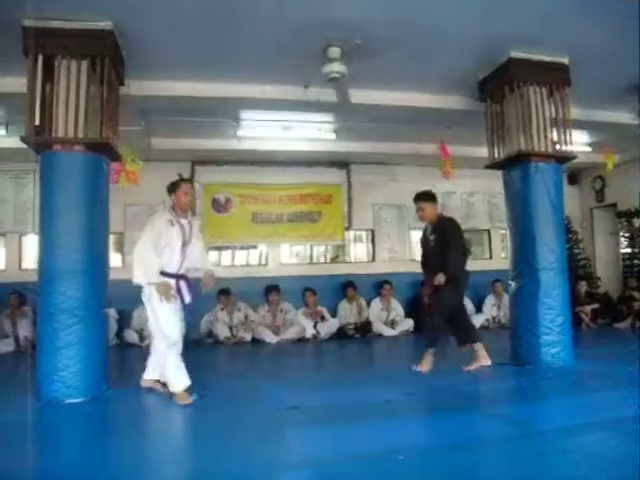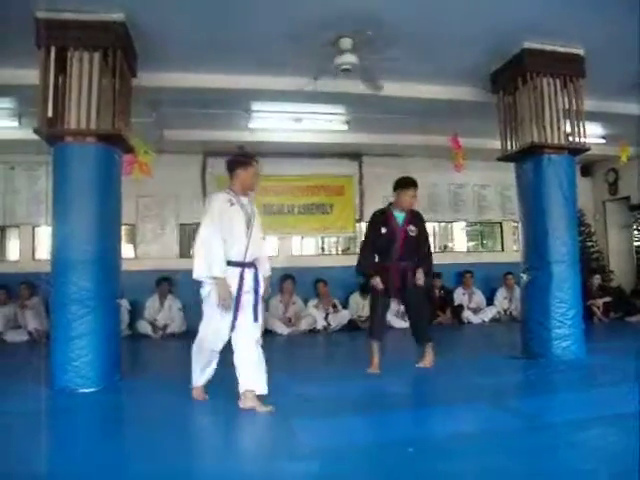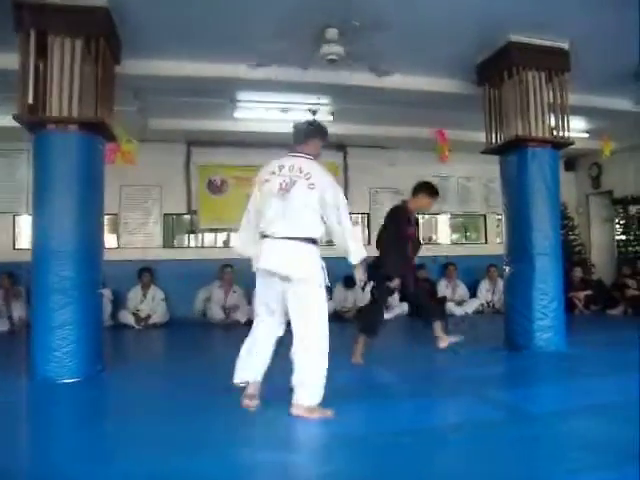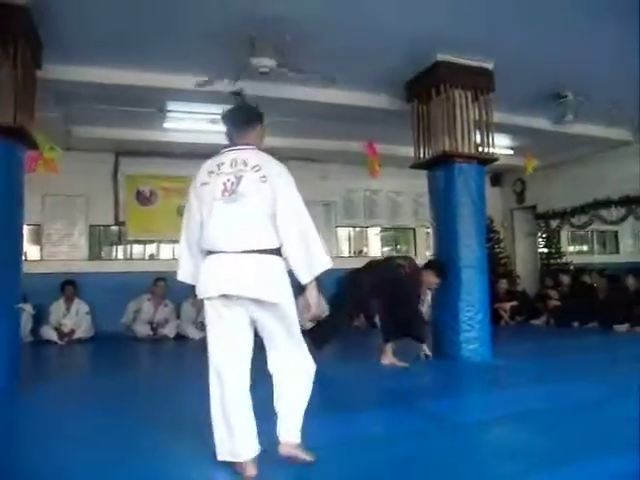
dt=0.7s
person 1, frame 1
left shoulder: (193, 224)
right shoulder: (160, 220)
left elbow: (198, 254)
right elbow: (143, 252)
left wrist: (206, 272)
right wrist: (157, 282)
left hip: (178, 284)
right hip: (159, 285)
left knee: (166, 335)
right knee: (170, 335)
left ankle: (150, 377)
right ankle: (179, 388)
person 1, frame 2
left shoulder: (249, 205)
right shoulder: (219, 202)
right elbow: (208, 243)
left wrist: (264, 275)
right wrist: (220, 281)
left hip: (248, 276)
right hip: (224, 276)
left knee: (249, 335)
right knee: (213, 334)
left ankle: (249, 394)
right ankle: (199, 381)
person 1, frame 3
left shoulder: (268, 171)
right shoulder: (320, 175)
left elbow: (252, 216)
right elbow: (339, 219)
left wrist: (254, 252)
right wrist: (357, 261)
left hip: (268, 252)
right hip: (302, 255)
left knee: (266, 321)
right knee: (311, 330)
left ankle: (251, 382)
right ankle: (304, 401)
person 1, frame 4
left shoulder: (205, 173)
right shoulder: (271, 168)
left elbow: (192, 233)
right elbow: (295, 226)
left wrist: (199, 282)
right wrist: (310, 282)
left hip: (219, 274)
right hip: (264, 272)
left knee: (228, 369)
right knee: (292, 357)
right ankle: (288, 439)
person 2, frame 1
left shoulder: (448, 225)
right shoulder: (427, 231)
left elbow: (458, 251)
right elbow: (427, 258)
left wrist: (445, 274)
right wrist: (430, 278)
left hip: (450, 280)
right hip: (439, 281)
left knee: (436, 316)
right knee: (457, 317)
left ankle: (428, 358)
right ankle: (481, 356)
person 2, frame 2
left shoulder: (416, 218)
right shoulder: (380, 217)
left elbow: (424, 247)
right elbow: (368, 247)
left wrist: (423, 269)
right wrist: (372, 273)
left hip: (409, 274)
right hip: (384, 273)
left knee: (419, 312)
right knee: (378, 314)
left ankle: (428, 352)
right ankle: (375, 360)
person 2, frame 3
left shoulder: (412, 218)
right shoulder: (396, 214)
right elbow: (387, 246)
left wrist: (406, 269)
right wrist: (393, 274)
left hip: (406, 268)
right hip: (389, 270)
left knee: (423, 299)
left ankle: (441, 337)
right ankle: (358, 350)
person 2, frame 4
left shoulder: (411, 268)
right shoulder: (411, 281)
right elbow: (413, 314)
right wrist: (423, 343)
left hip: (368, 286)
right hip: (357, 287)
left knee: (392, 315)
right knee: (338, 319)
left ankle: (387, 355)
